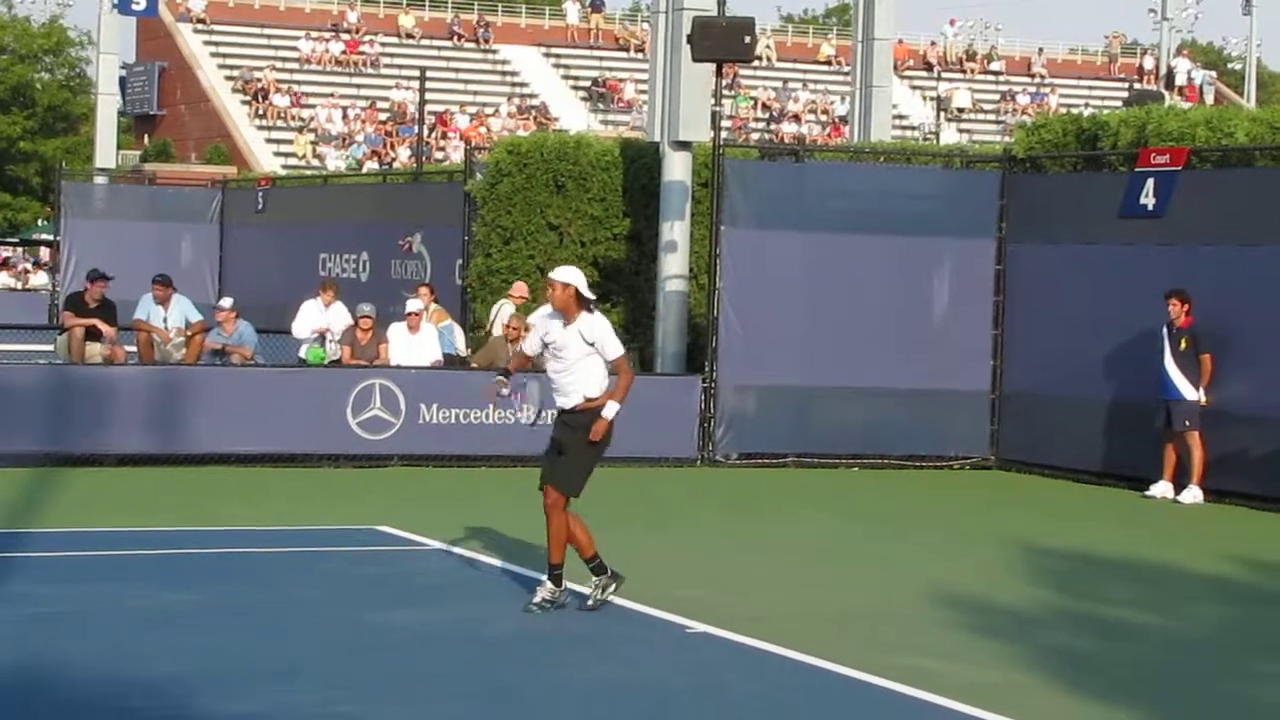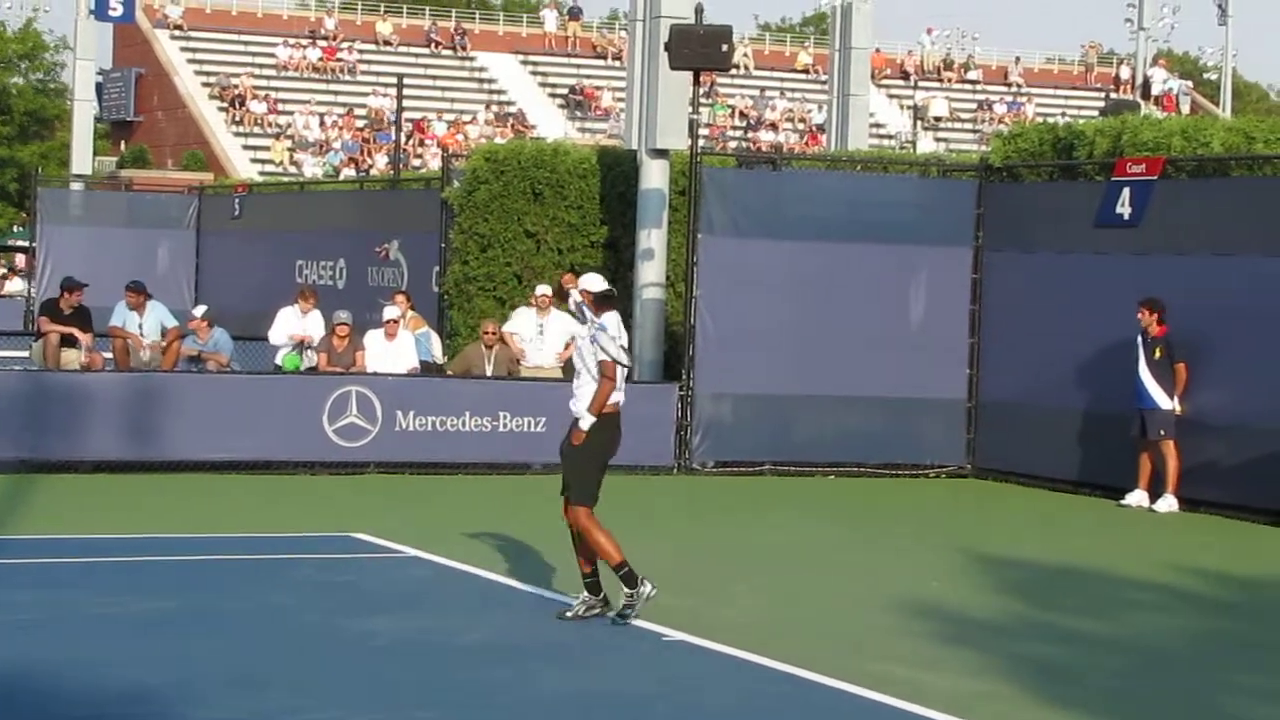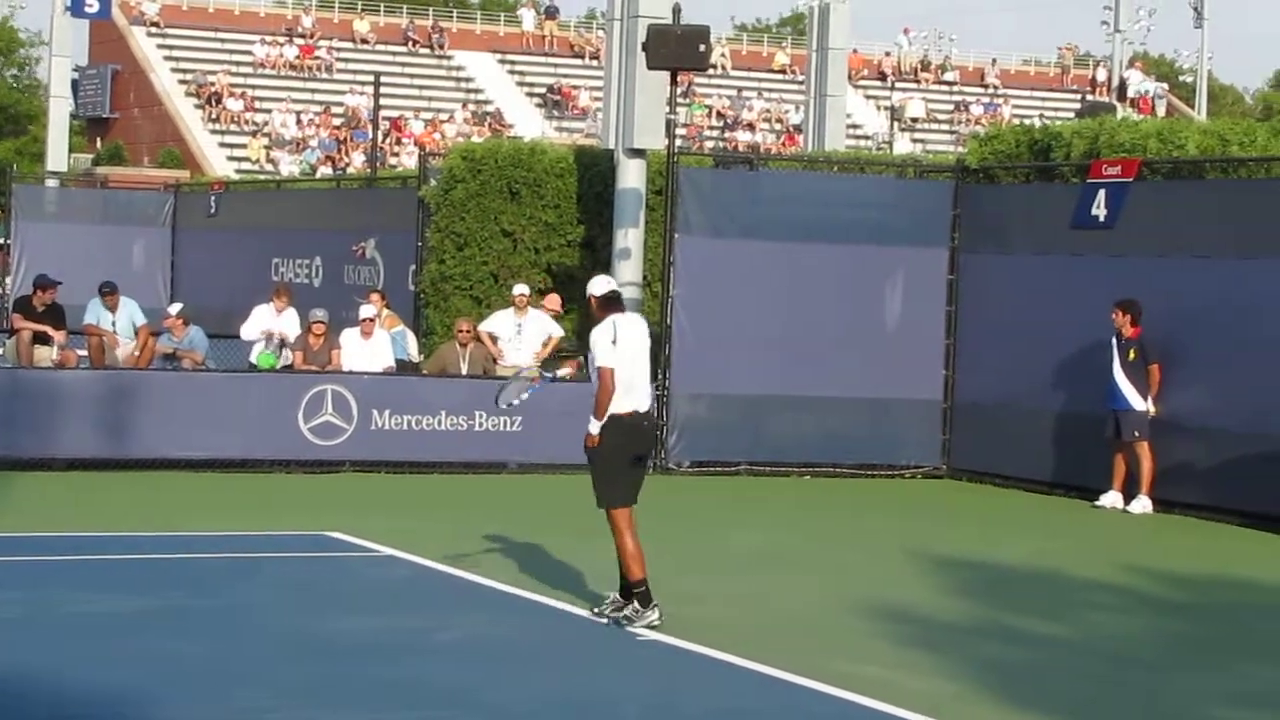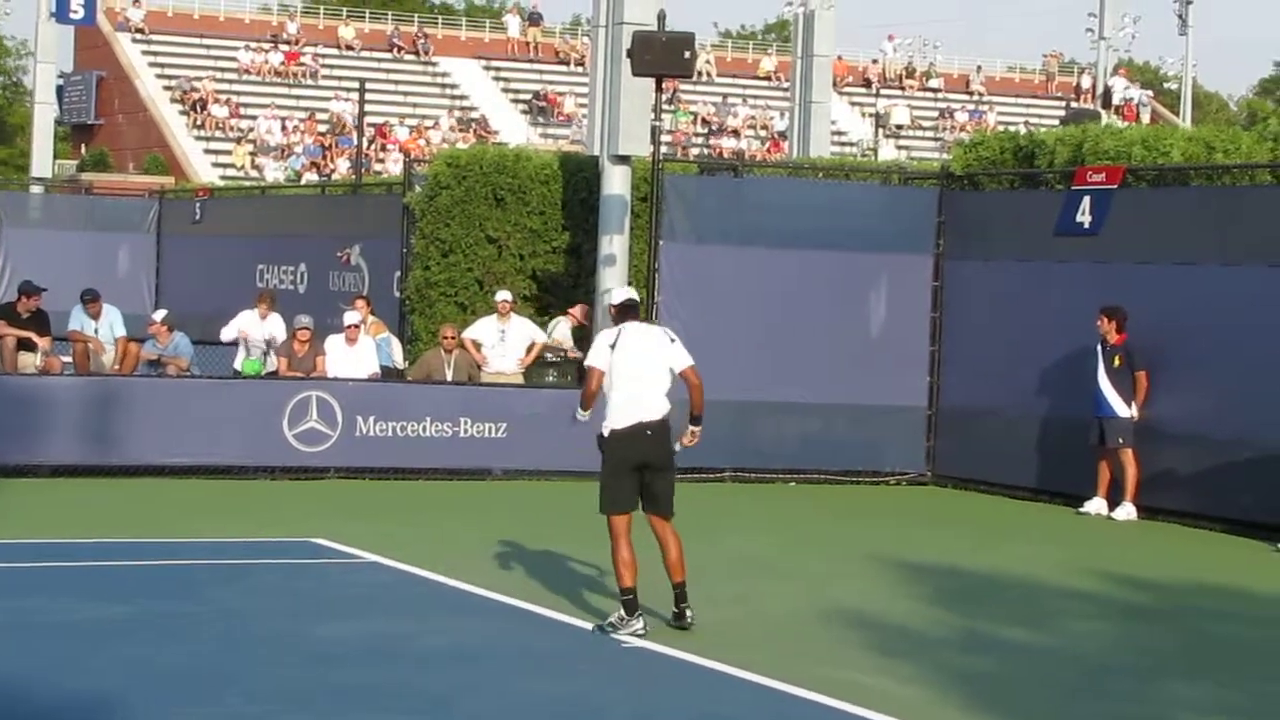
dt=0.5s
person 1, frame 1
left shoulder: (595, 327)
right shoulder: (548, 323)
left elbow: (626, 372)
right elbow: (524, 355)
left wrist: (608, 415)
right wrist: (505, 376)
left hip: (589, 423)
right hip: (565, 421)
left knee: (553, 501)
right knee: (558, 505)
left ankle: (554, 586)
right ankle: (603, 576)
person 1, frame 2
left shoulder: (603, 327)
right shoulder: (601, 320)
left elbow: (609, 380)
right elbow: (572, 303)
left wrist: (583, 423)
right wrist: (568, 288)
left hip: (596, 428)
right hip: (592, 427)
left knee: (579, 515)
right knee: (577, 513)
left ankle: (634, 584)
right ankle: (593, 595)
person 1, frame 3
left shoulder: (602, 332)
right shoulder: (639, 322)
left elbow: (606, 386)
left wrist: (594, 427)
right wrist: (585, 364)
left hip: (616, 429)
right hip: (642, 424)
left knee: (619, 520)
right knee: (624, 515)
left ankle: (642, 606)
right ankle: (629, 593)
person 1, frame 4
left shoulder: (607, 338)
right shoulder: (665, 335)
left elbow: (593, 385)
right elbow: (695, 382)
left wrist: (583, 411)
right wrist: (695, 422)
left hip: (621, 439)
right hip: (658, 435)
left knee: (619, 530)
right knee: (662, 522)
left ankle: (630, 614)
right ankle: (682, 607)
person 2, frame 1
left shoulder: (1193, 331)
right shoulder: (1167, 330)
left elbow: (1206, 362)
left wrist: (1200, 390)
right wrist: (1167, 385)
left hip: (1187, 395)
right hip: (1169, 394)
left knee: (1192, 438)
right knee: (1169, 438)
left ankle: (1195, 488)
right ankle: (1166, 484)
person 2, frame 2
left shoulder: (1167, 340)
right shoulder: (1141, 338)
left elbow: (1181, 371)
left wrist: (1175, 399)
right wrist: (1142, 394)
left hip: (1161, 404)
right hip: (1144, 403)
left knee: (1167, 447)
right knee: (1145, 447)
left ankle: (1169, 497)
right ankle: (1141, 493)
person 2, frame 3
left shoulder: (1142, 341)
right shoulder: (1116, 340)
left elbow: (1155, 373)
left wrist: (1149, 401)
right wrist: (1116, 396)
left hip: (1135, 406)
right hip: (1117, 404)
left knee: (1141, 448)
right knee: (1119, 448)
left ankle: (1144, 498)
right ankle: (1116, 494)
person 2, frame 4
left shoulder: (1127, 348)
right shoulder: (1100, 347)
left elbow: (1142, 380)
left wrist: (1135, 408)
right wrist: (1101, 403)
left hip: (1120, 412)
right hip: (1102, 411)
left knee: (1125, 455)
right knee: (1103, 455)
left ankle: (1128, 506)
right ankle: (1100, 500)
